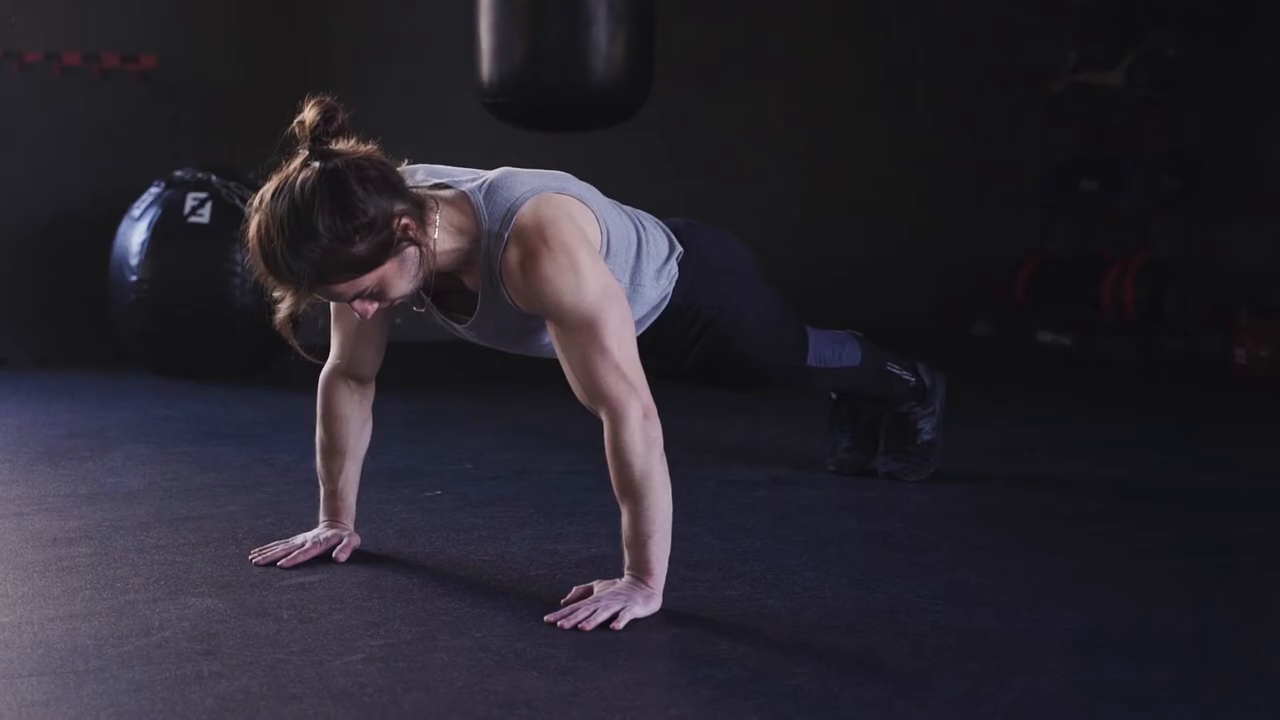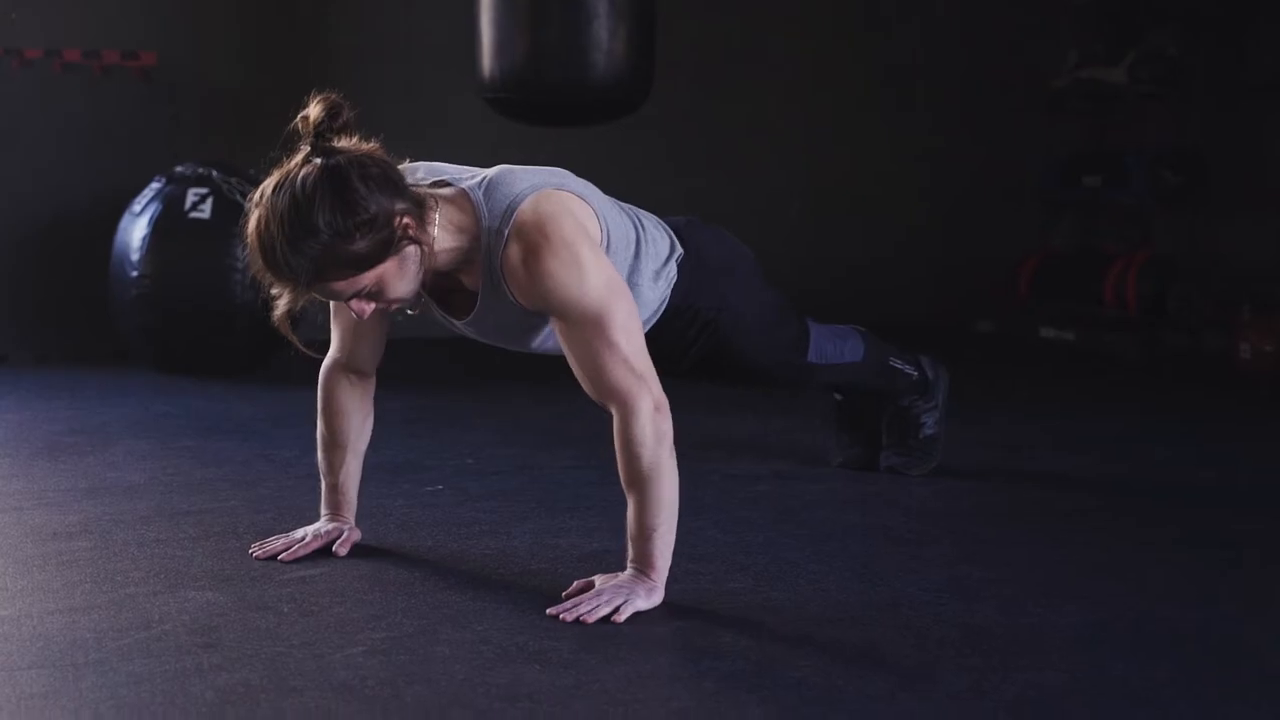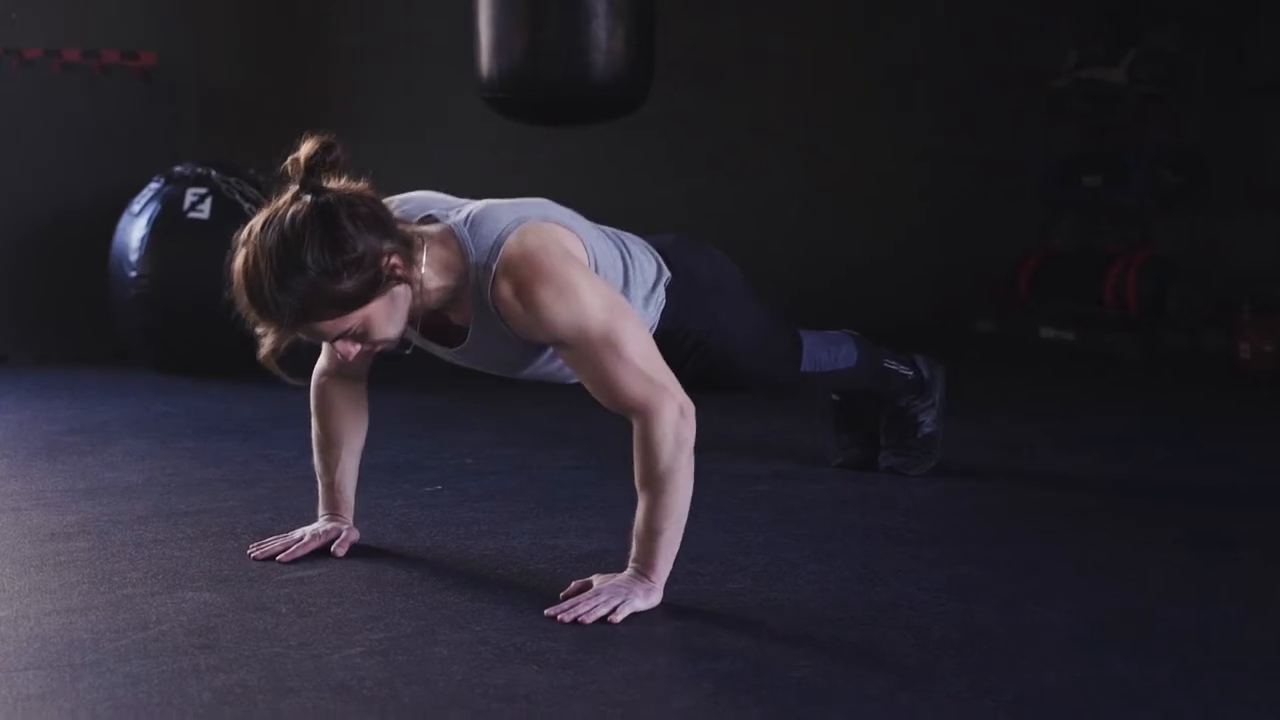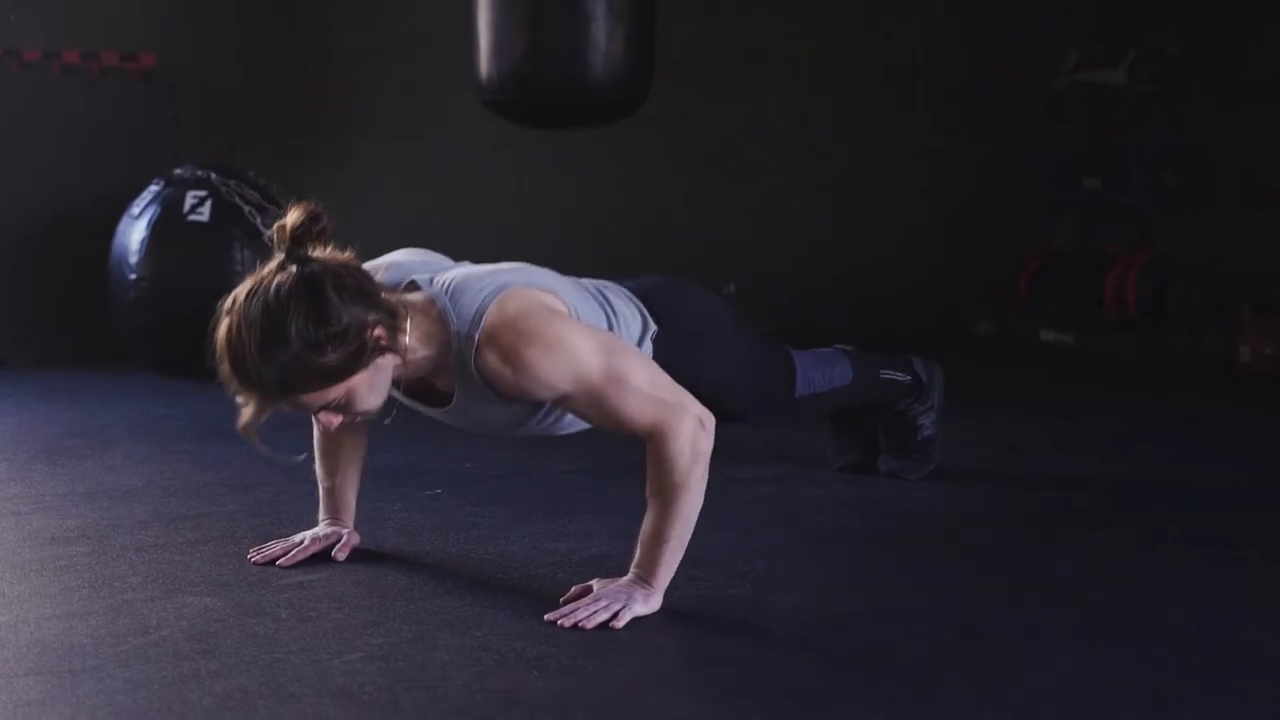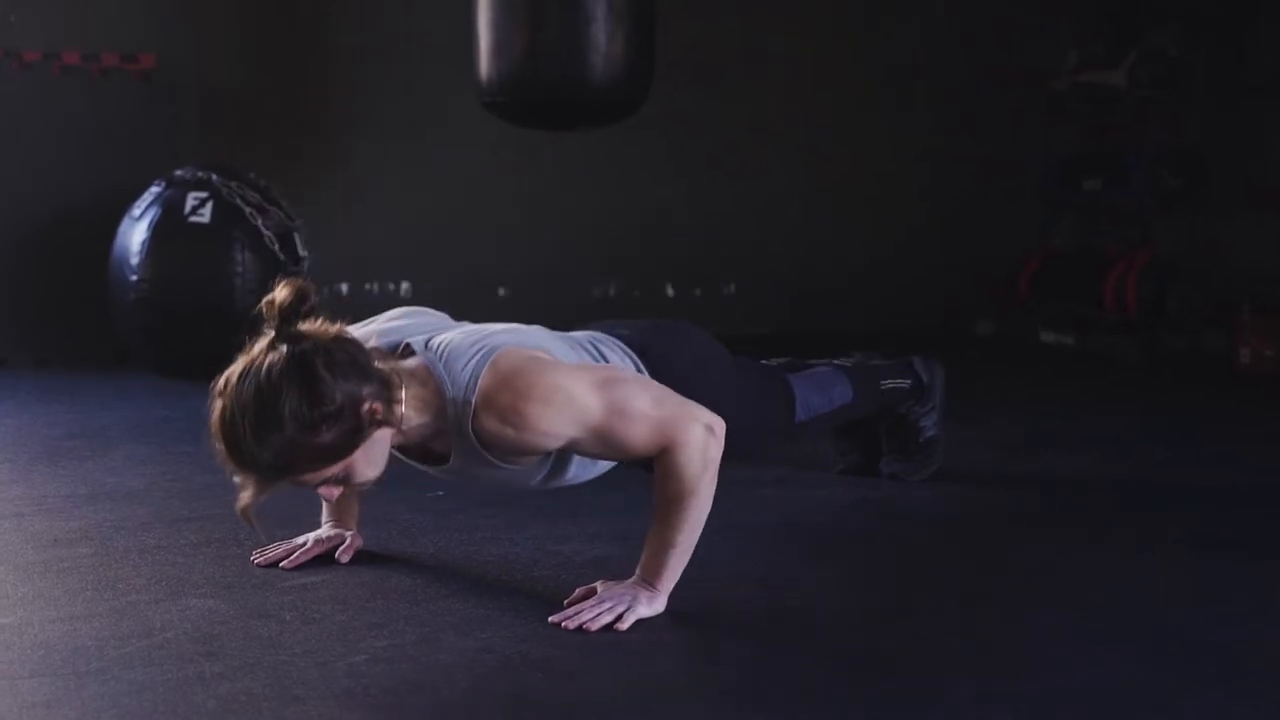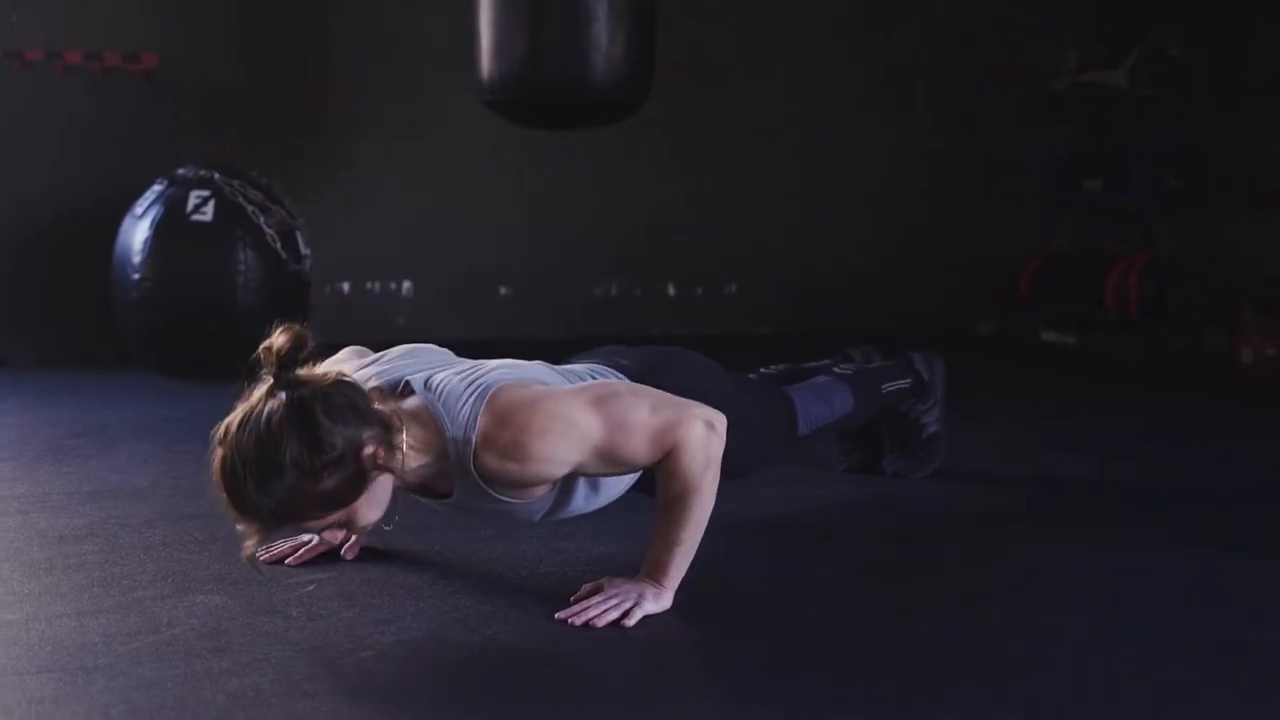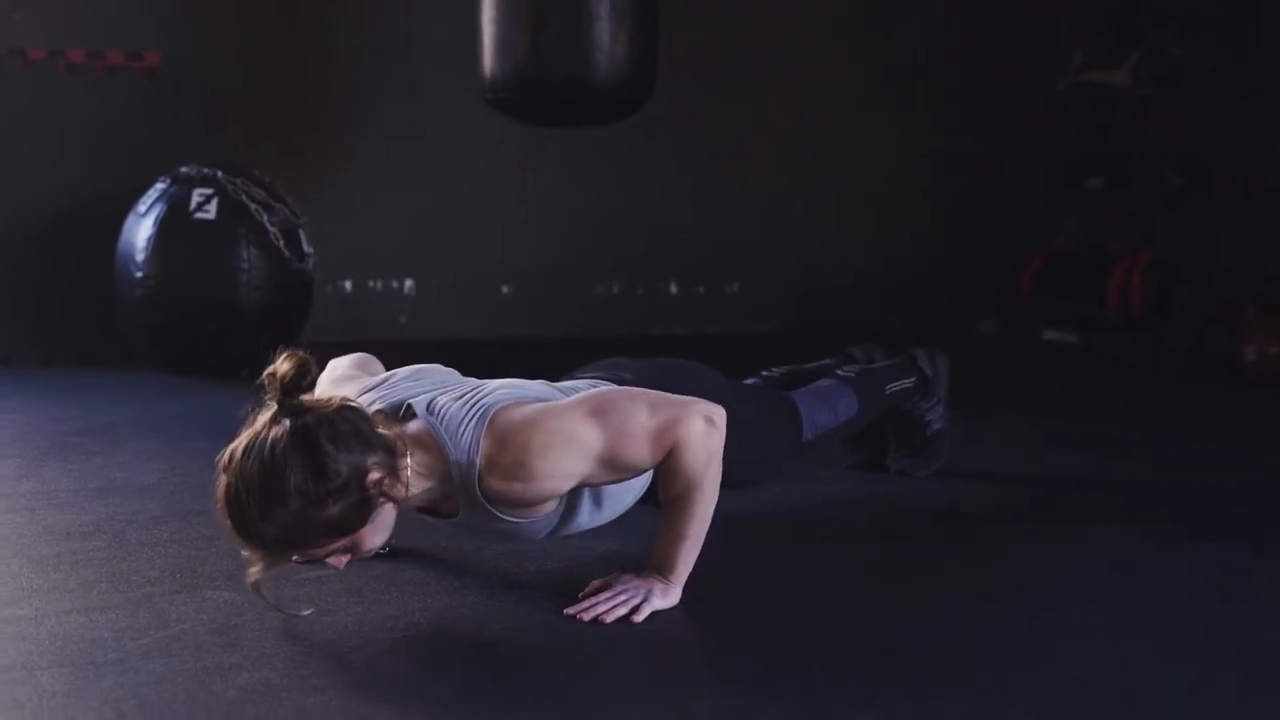
dt=0.3s
person 1, frame 1
left shoulder: (536, 244)
right shoulder: (375, 228)
left elbow: (629, 413)
right elbow: (348, 376)
left wrist: (646, 583)
right wrist: (336, 520)
left hip: (689, 283)
right hip: (625, 306)
left knee: (798, 358)
right knee: (791, 370)
left ankle: (909, 387)
right ankle: (858, 412)
person 1, frame 2
left shoulder: (539, 242)
right shoulder: (375, 227)
left elbow: (640, 405)
right elbow: (348, 371)
left wrist: (648, 576)
right wrist: (337, 513)
left hip: (690, 284)
right hip: (626, 297)
left knee: (797, 355)
right knee: (795, 364)
left ankle: (912, 381)
right ankle: (861, 409)
person 1, frame 3
left shoulder: (526, 273)
right shoulder: (368, 255)
left elbow: (666, 411)
right elbow: (335, 380)
left wrist: (646, 578)
right wrist: (335, 513)
left hip: (677, 297)
right hip: (612, 301)
left knee: (792, 360)
right knee: (795, 370)
left ankle: (908, 379)
right ankle: (858, 405)
person 1, frame 4
left shoulder: (511, 338)
right shoulder: (355, 310)
left elbow: (686, 425)
right elbow: (340, 409)
left wrist: (646, 584)
right wrist: (337, 519)
left hip: (666, 339)
right hip: (600, 327)
left knee: (787, 383)
right knee: (791, 383)
left ankle: (906, 384)
right ankle: (857, 409)
person 1, frame 5
left shoulder: (506, 399)
right shoulder: (347, 364)
left elbow: (697, 434)
left wrist: (652, 587)
right wrist: (340, 524)
left hip: (663, 376)
right hip: (595, 364)
left knee: (784, 402)
right knee: (782, 401)
left ankle: (905, 383)
right ankle: (852, 378)
person 1, frame 6
left shoulder: (506, 436)
right shoulder: (347, 401)
left elbow: (700, 430)
left wrist: (658, 585)
right wrist: (342, 526)
left hip: (667, 400)
right hip: (593, 382)
left knee: (786, 416)
right knee: (775, 400)
left ankle: (907, 383)
right ankle: (838, 367)
person 1, frame 7
left shoulder: (511, 459)
right shoulder: (345, 408)
left elbow: (700, 427)
left wrist: (666, 579)
right wrist: (345, 524)
left hip: (676, 413)
right hip: (597, 398)
left knee: (793, 420)
right knee: (774, 398)
left ankle: (908, 381)
right ankle: (846, 365)
